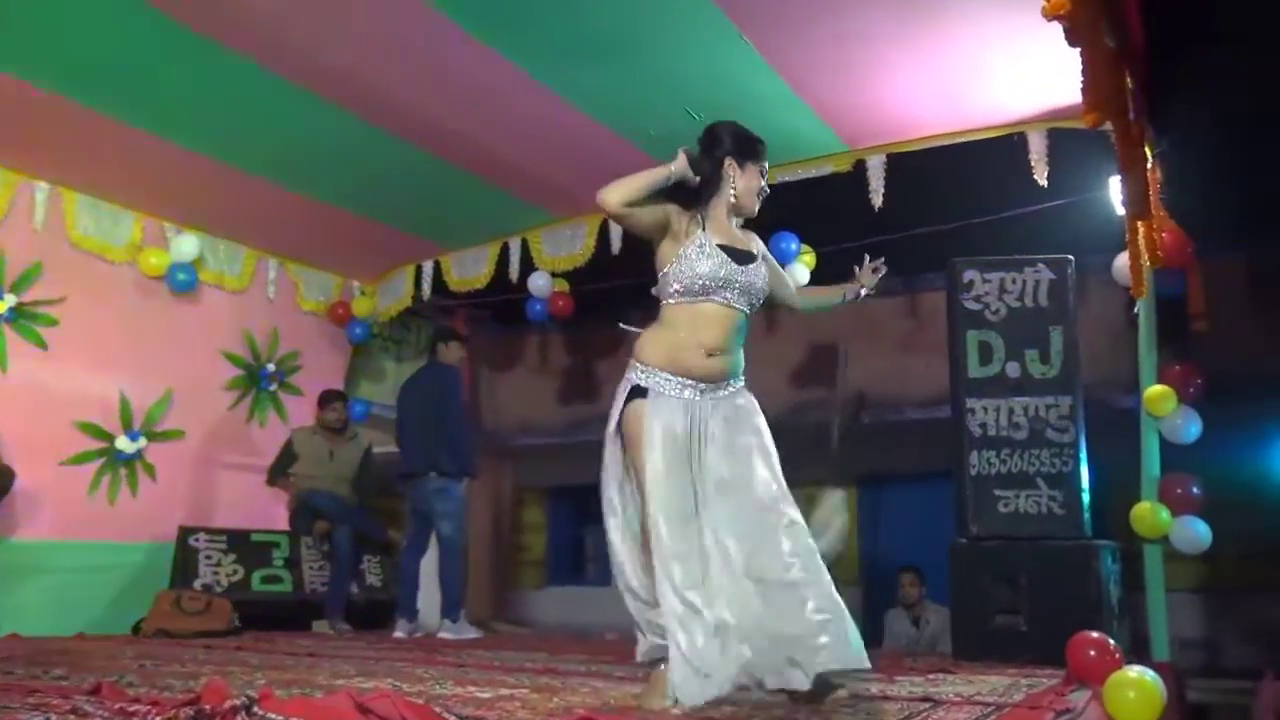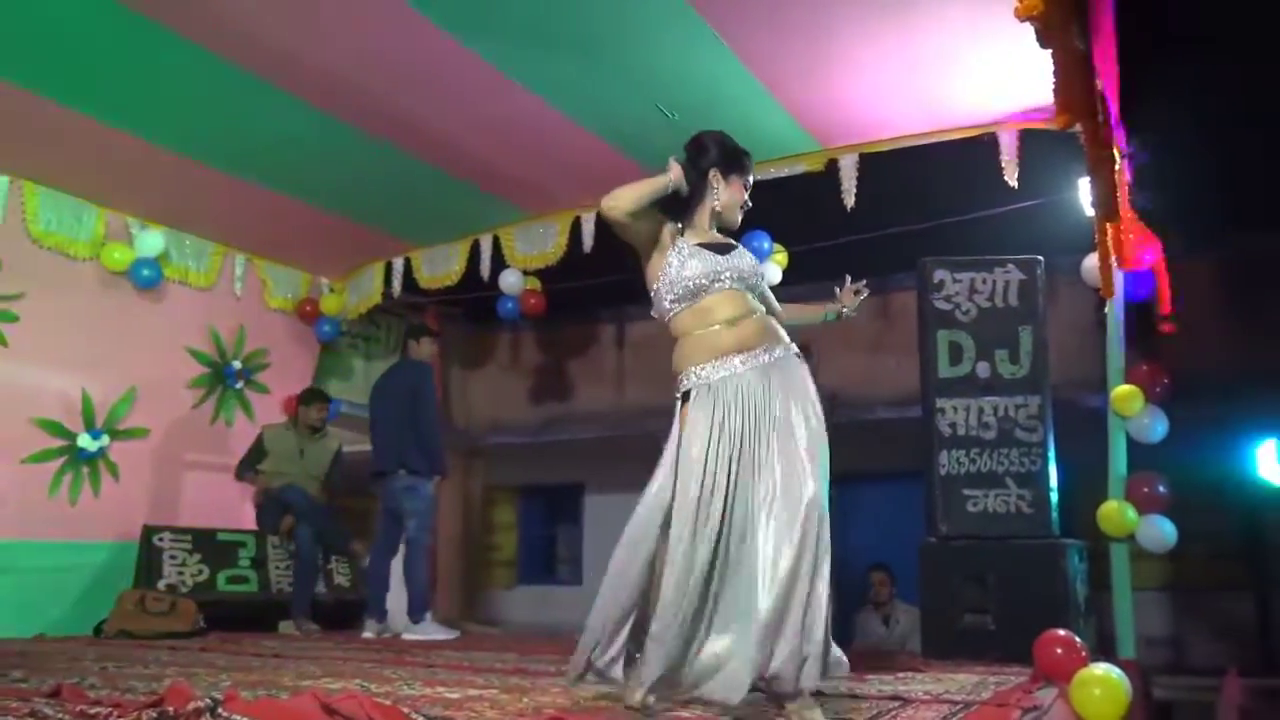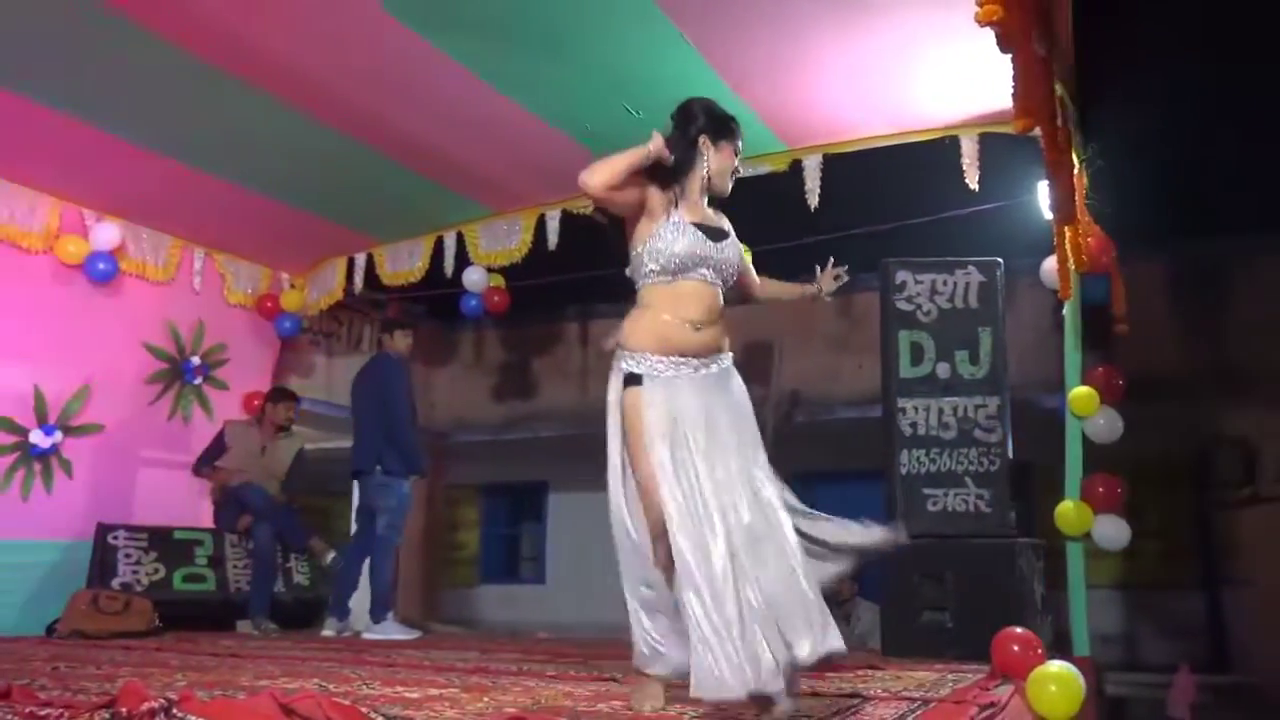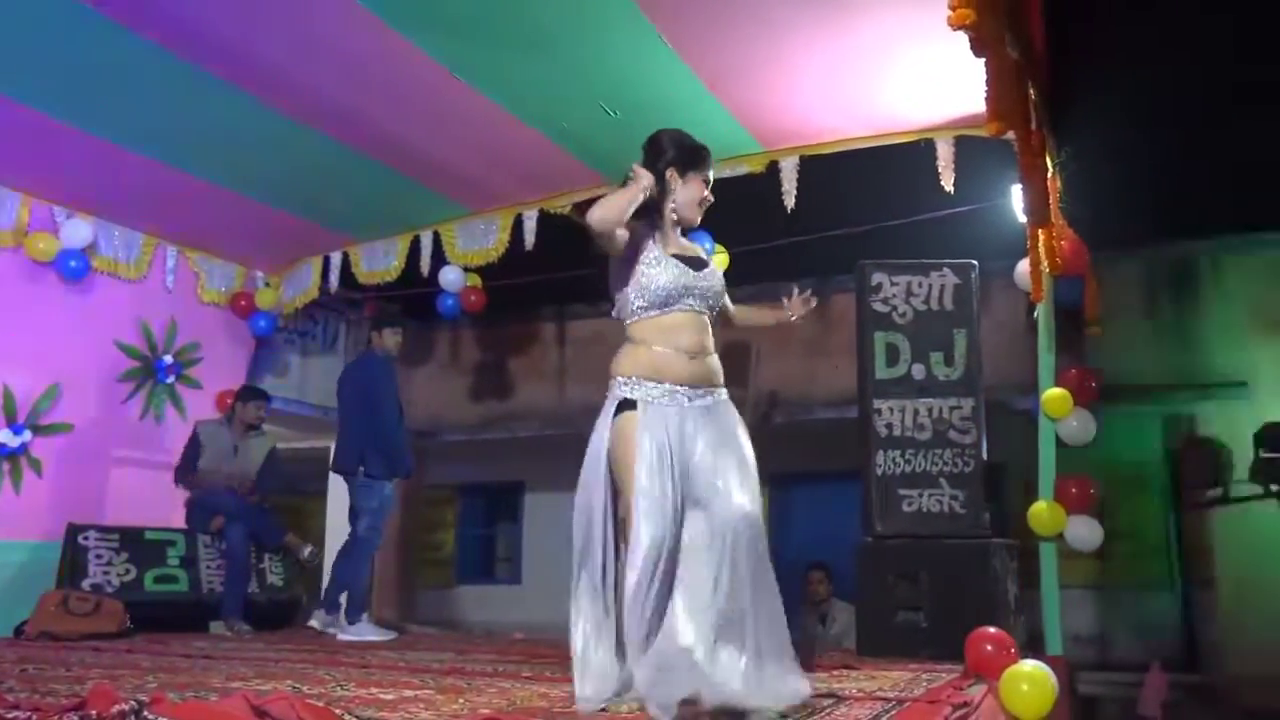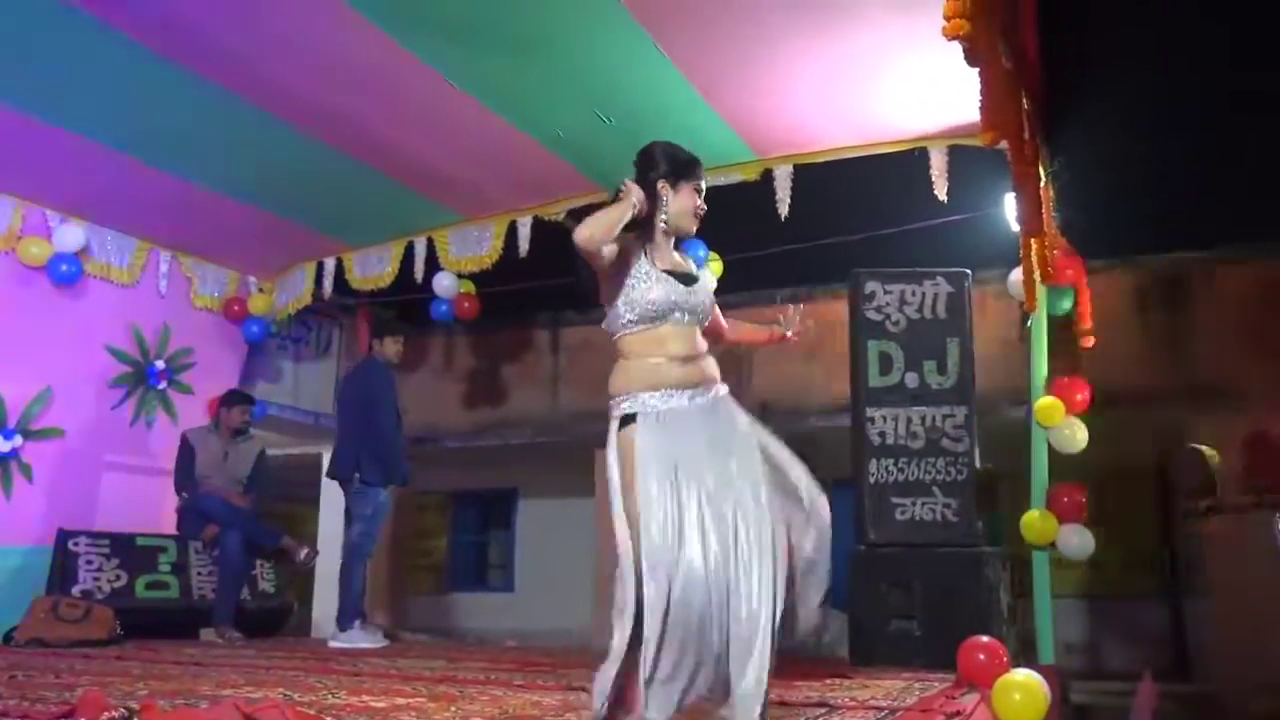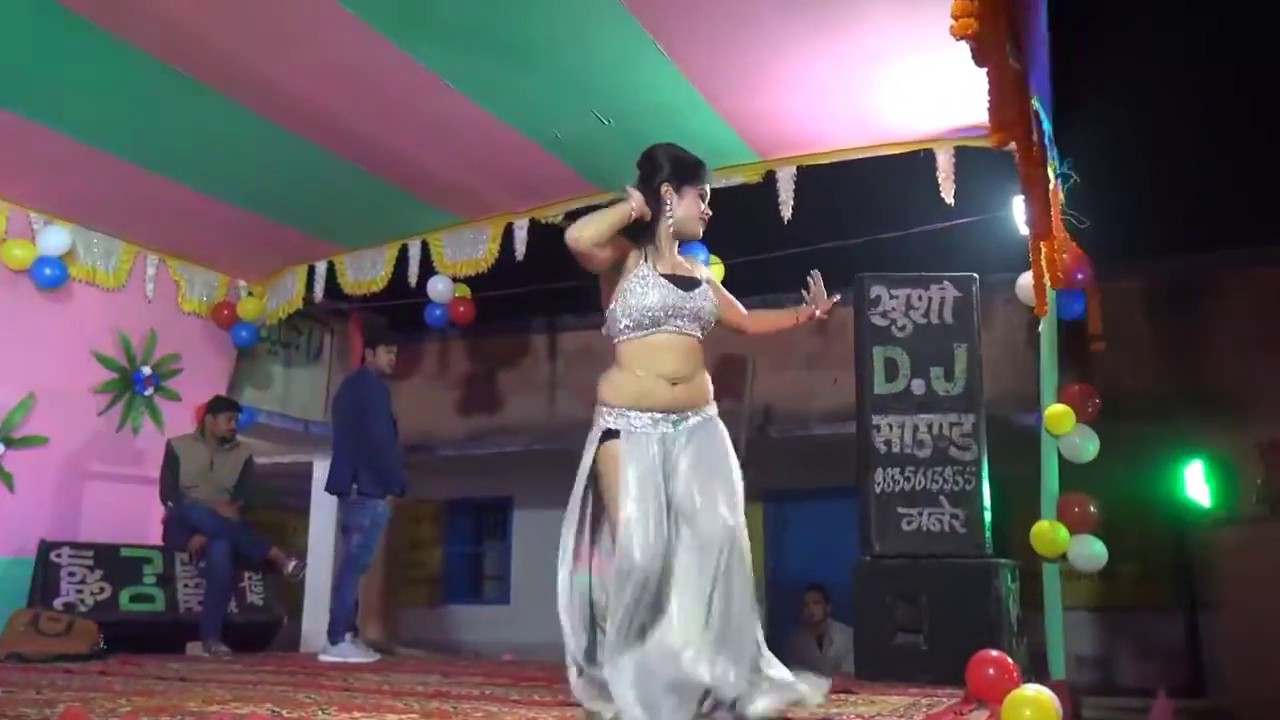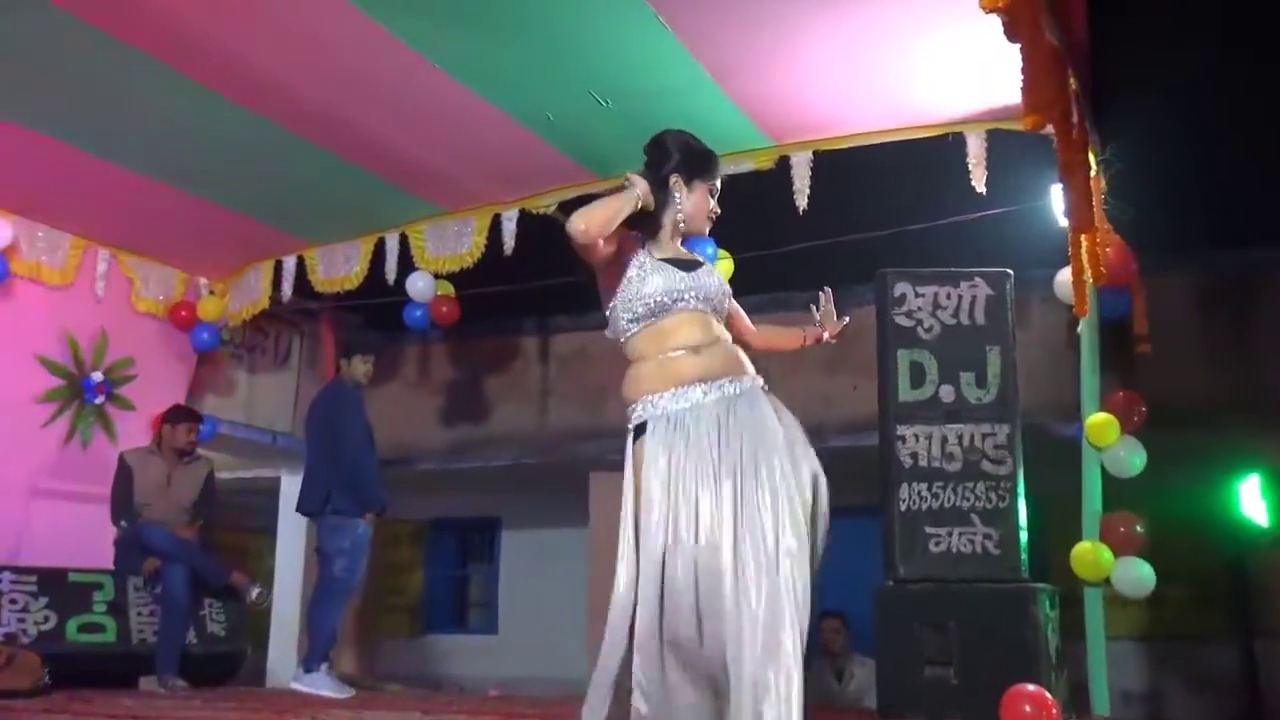
dt=0.4s
person 1, frame 1
left shoulder: (752, 245)
right shoulder: (676, 222)
left elbow: (796, 297)
right elbow: (609, 201)
left wrist: (853, 289)
right wrist: (676, 171)
left hip: (726, 398)
right hip: (660, 391)
left knee: (760, 508)
right knee: (667, 527)
left ankle: (794, 656)
right ankle: (669, 661)
person 1, frame 2
left shoulder: (736, 248)
right shoulder: (662, 236)
right elbow: (613, 206)
left wrist: (835, 307)
right wrist: (671, 181)
left hip: (779, 380)
right hip: (712, 393)
left knee: (789, 517)
right knee: (688, 526)
right ankle: (647, 662)
person 1, frame 3
left shoulder: (721, 222)
right shoulder: (653, 202)
left elbow: (758, 288)
right elbow: (593, 184)
left wrist: (819, 289)
right wrist: (657, 150)
left hip: (714, 378)
right hip: (650, 373)
left knee: (740, 506)
right knee: (665, 516)
left ankle: (755, 664)
right ankle: (658, 661)
person 1, frame 4
left shoulder: (697, 252)
right shoulder: (633, 242)
right elbow: (599, 220)
left wrist: (783, 314)
right wrist: (643, 186)
left hip: (709, 405)
right hip: (645, 403)
left knee: (734, 520)
right knee: (644, 537)
left ankle: (733, 671)
person 1, frame 5
left shoulder: (689, 267)
right shoulder: (623, 254)
right elbow: (586, 238)
left wrist: (777, 333)
right wrist: (631, 204)
left hip: (710, 409)
right hip: (646, 414)
left knee: (742, 525)
right knee: (657, 549)
person 1, frame 6
left shoulder: (697, 272)
right shoulder: (623, 257)
left elbow: (745, 320)
right elbow: (577, 239)
left wrist: (806, 313)
right wrist: (632, 208)
left hip: (698, 428)
right hip: (632, 428)
left knee: (719, 542)
right knee: (635, 559)
person 1, frame 7
left shoulder: (701, 266)
right shoulder: (624, 250)
left elbow: (749, 334)
right elbow: (581, 229)
left wrist: (814, 334)
right wrist: (636, 196)
left hip: (741, 408)
right hip: (664, 422)
left knee: (762, 553)
right knee: (664, 571)
person 2, frame 1
left shoulder: (410, 384)
right shoulder: (448, 376)
left elbow: (401, 432)
right elbow: (457, 426)
right wrist: (467, 467)
left hip: (414, 475)
right hip: (443, 474)
left knee: (414, 545)
right knee: (452, 544)
left ankle: (406, 619)
right ankle: (453, 619)
person 2, frame 2
left shoulder: (384, 380)
right shoulder: (420, 373)
right elbow: (428, 423)
right wrist: (438, 466)
left hip: (386, 471)
right hip: (413, 472)
left knee: (384, 545)
right knee: (417, 543)
left ankle: (375, 619)
right ankle: (419, 620)
person 2, frame 3
left shoulder: (366, 373)
right shoulder: (394, 369)
right elbow: (402, 420)
right wrist: (416, 464)
left hip: (367, 466)
right hip: (391, 468)
left knee: (362, 540)
right knee: (385, 542)
left ankle: (336, 617)
right ankle: (381, 620)
person 2, frame 4
left shoulder: (354, 369)
right shoulder: (379, 368)
right elbow: (388, 422)
right wrist: (401, 465)
left hip: (354, 463)
right hip: (376, 467)
left knee: (358, 539)
right knee: (367, 541)
left ankle: (327, 610)
right ankle: (356, 620)
person 2, frame 5
left shoulder: (356, 375)
right shoulder: (379, 375)
right elbow: (385, 429)
right wrist: (397, 473)
left hip: (354, 470)
right hip: (371, 474)
left knee: (357, 548)
right knee: (360, 549)
left ankle: (354, 621)
right ankle: (348, 628)
person 2, frame 6
left shoulder: (350, 387)
right shoulder: (372, 386)
right elbow: (380, 439)
right wrist: (394, 484)
left hip: (352, 483)
right hip: (369, 486)
left knee: (354, 560)
right knee: (358, 560)
left ankle: (346, 636)
right ankle: (338, 641)
person 2, frame 7
left shoulder: (326, 399)
right shoulder: (346, 398)
right elbow: (355, 453)
right wrist: (371, 502)
left hip: (327, 503)
right hip: (345, 505)
left knee: (330, 584)
right knee: (344, 583)
left ankle: (317, 670)
right ankle: (313, 668)
person 3, frame 1
left shoulder: (361, 445)
right shoulder: (299, 438)
left elbow: (361, 491)
right elbow: (274, 475)
left wrist: (331, 518)
right wrist: (293, 487)
left hip: (342, 515)
right hip: (307, 514)
left knee: (344, 533)
right knee: (317, 497)
left ankle: (335, 615)
right ankle: (387, 535)
person 3, frame 2
left shoulder: (332, 446)
right shoulder: (271, 434)
left elbow: (331, 492)
right elbow: (242, 470)
left wrist: (296, 514)
right wrist: (259, 481)
left hip: (308, 514)
right hip: (273, 511)
left knee: (306, 531)
right knee: (290, 492)
left ankle: (301, 615)
right ankle: (351, 546)
person 3, frame 3
left shoulder: (294, 446)
right shoulder: (233, 430)
right elbow: (200, 465)
left wrist: (254, 514)
right wrist: (216, 476)
left hip: (265, 513)
right hip: (231, 508)
left knee: (265, 531)
right knee: (248, 490)
left ankle: (259, 615)
right ankle: (313, 544)
person 3, frame 4
left shoulder: (266, 445)
right shoulder: (205, 431)
left elbow: (265, 492)
right elbow: (182, 476)
left wrist: (227, 515)
right wrist: (220, 482)
left hip: (238, 513)
right hip: (203, 508)
left knee: (238, 531)
right knee: (216, 495)
left ankle: (232, 616)
right ankle: (288, 540)
person 3, frame 5
left shoulder: (255, 448)
right shoulder: (193, 438)
left elbow: (256, 495)
right elbow: (183, 485)
left wrist: (220, 523)
right wrist: (227, 497)
left hip: (231, 520)
right hip: (196, 516)
left knee: (234, 538)
right knee: (209, 502)
left ankle: (223, 624)
right ankle: (286, 543)
person 3, frame 6
left shoulder: (242, 455)
right shoulder: (178, 447)
left elbow: (244, 503)
right elbow: (168, 496)
left wrist: (208, 533)
right wrist: (214, 510)
left hip: (219, 531)
right hip: (183, 526)
left knee: (221, 548)
right knee: (196, 513)
left ankle: (210, 638)
right ankle: (274, 555)
person 3, frame 7
left shoulder: (202, 469)
right shoulder: (132, 460)
left elbow: (205, 523)
right elbow: (120, 515)
left wrist: (163, 555)
right wrist: (171, 531)
left hip: (176, 553)
right hip: (136, 549)
left knee: (178, 573)
right knee: (152, 533)
left ankle: (167, 672)
right ankle: (236, 580)
